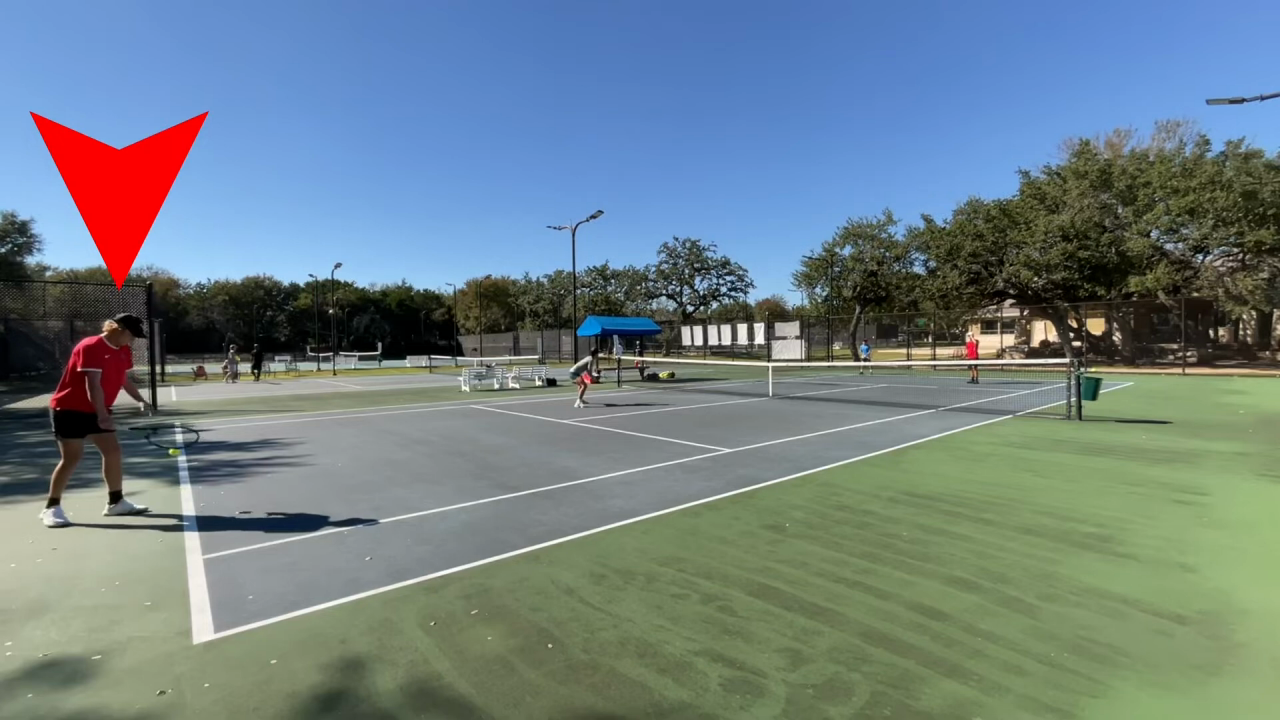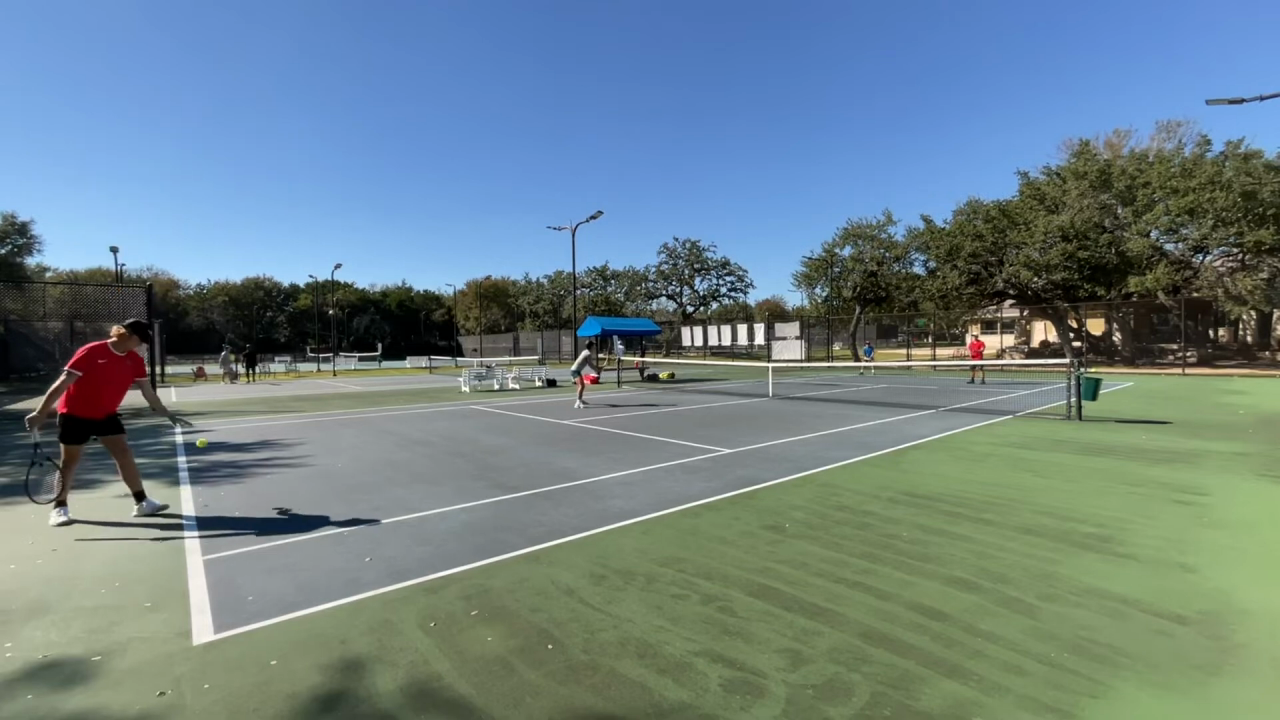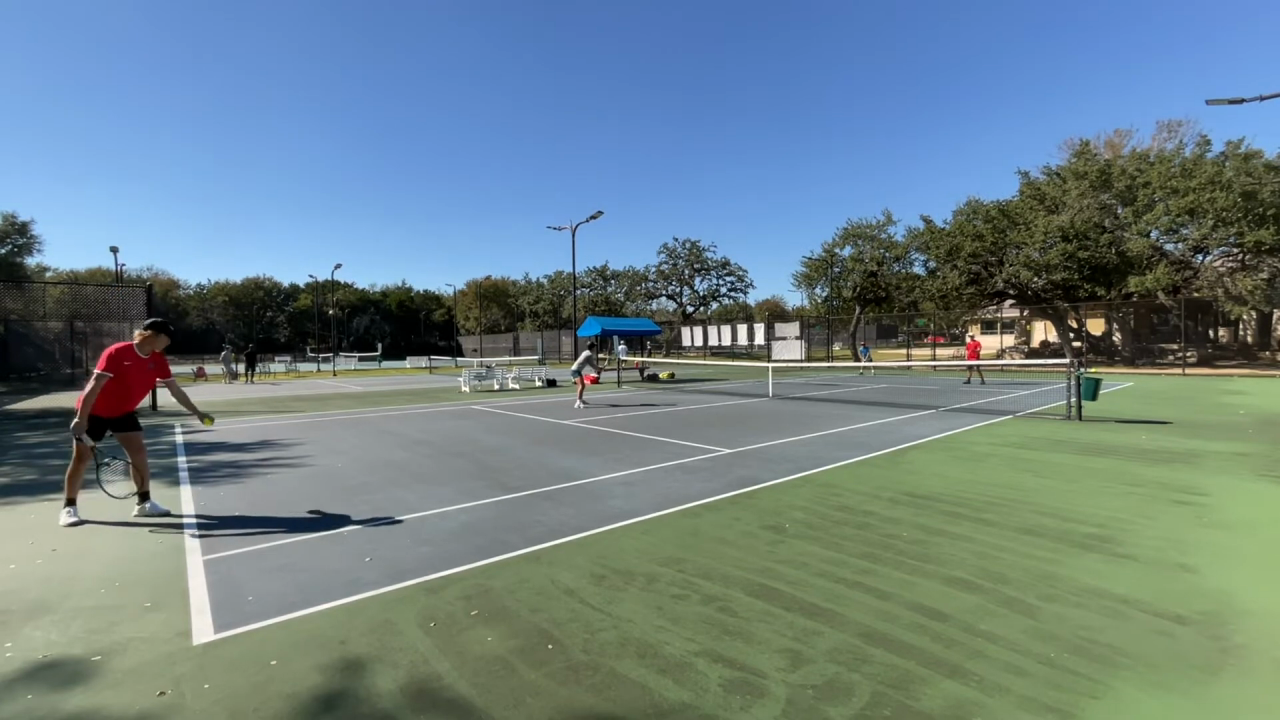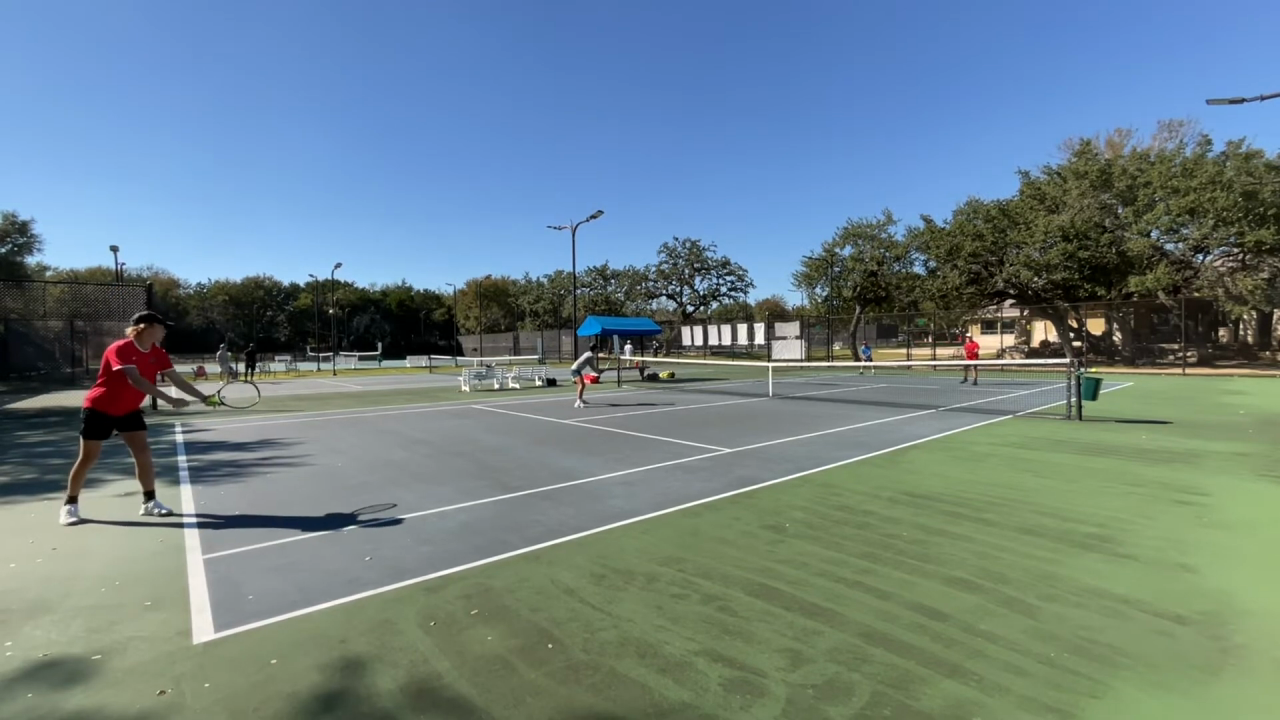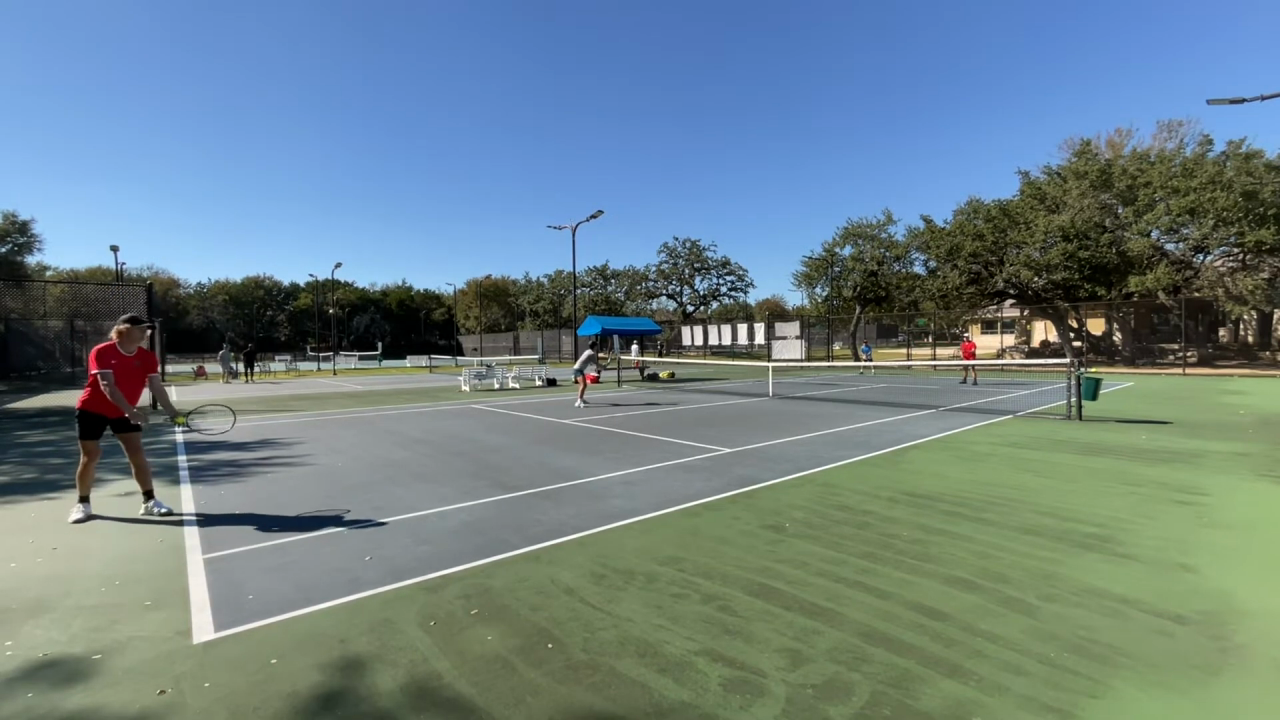
dt=0.7s
person 1, frame 1
left shoulder: (124, 351)
right shoulder: (90, 347)
left elbow: (125, 380)
right elbow: (93, 385)
left wrist: (141, 400)
right wrist: (102, 414)
left hip: (95, 411)
right hip: (69, 410)
left knee: (113, 452)
right knee: (72, 458)
left ankle: (115, 502)
right ankle: (52, 507)
person 1, frame 2
left shoulder: (135, 360)
right shoulder: (91, 352)
left elbow: (149, 393)
right elbow: (63, 383)
left wrist: (170, 416)
right wrist: (41, 413)
left hip: (106, 415)
right hip: (75, 415)
left knee: (124, 454)
right knee: (70, 462)
left ankle: (141, 502)
right ankle: (60, 507)
person 1, frame 3
left shoulder: (158, 360)
right shoulder: (117, 353)
left elbow: (176, 391)
right elbow: (95, 385)
left wrist: (197, 413)
right wrist: (81, 418)
left hip: (123, 413)
right hip: (94, 412)
left knee: (139, 453)
right knee: (81, 459)
left ankle: (144, 503)
right ankle: (69, 507)
person 1, frame 4
left shoulder: (158, 354)
right shoulder: (120, 349)
left elbow: (177, 380)
right elbow: (135, 380)
left wrist: (203, 397)
right wrist: (169, 400)
left hip: (128, 410)
right hip: (99, 409)
left knee: (143, 452)
right knee: (88, 458)
left ankle: (149, 502)
right ankle: (70, 505)
person 1, frame 5
left shoulder: (147, 357)
right shoulder: (101, 352)
left elbow: (156, 387)
right elbow: (107, 385)
left wrist: (172, 412)
right wrist: (130, 411)
left hip: (123, 413)
right hip: (92, 411)
left knee: (138, 455)
right knee: (90, 457)
left ankle: (150, 501)
right ankle: (83, 504)
